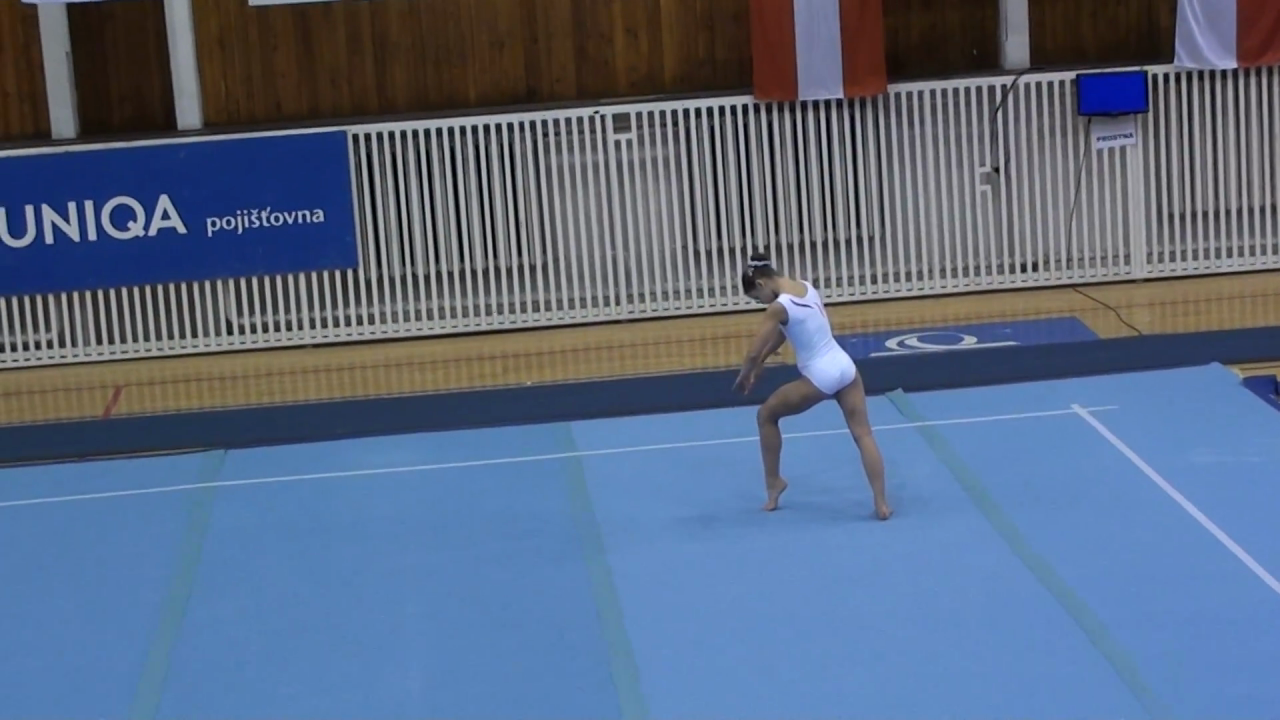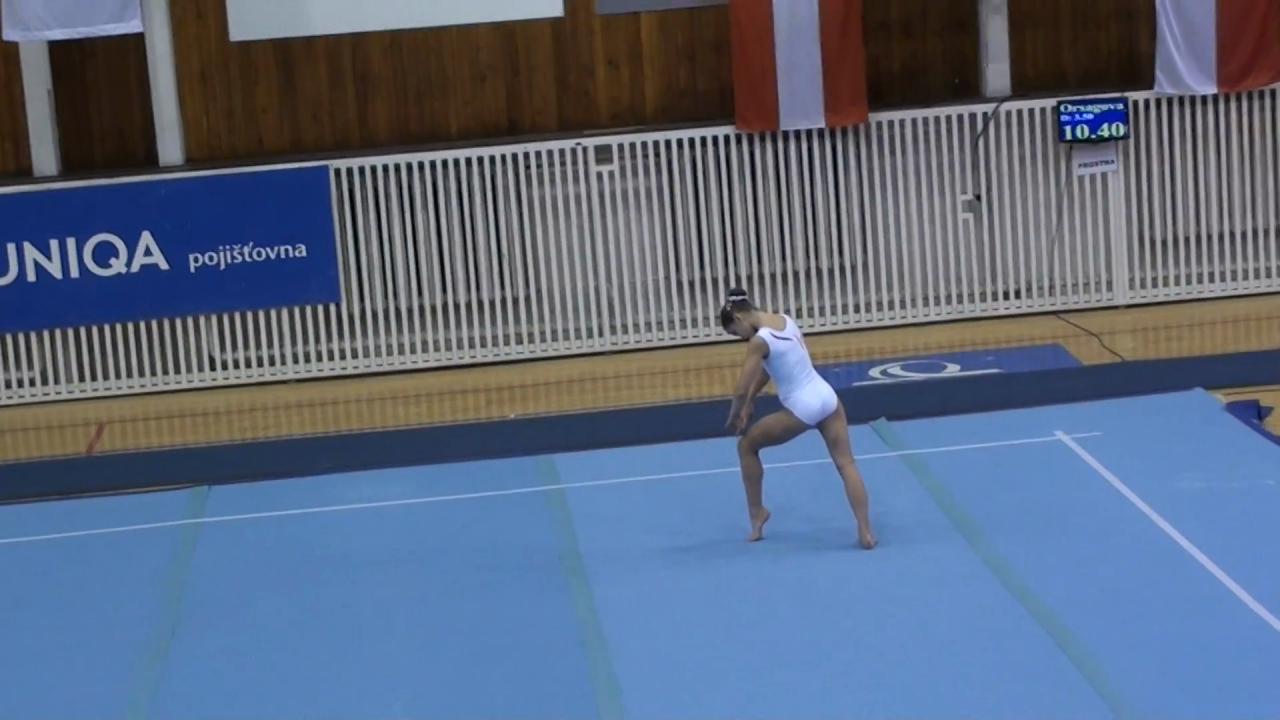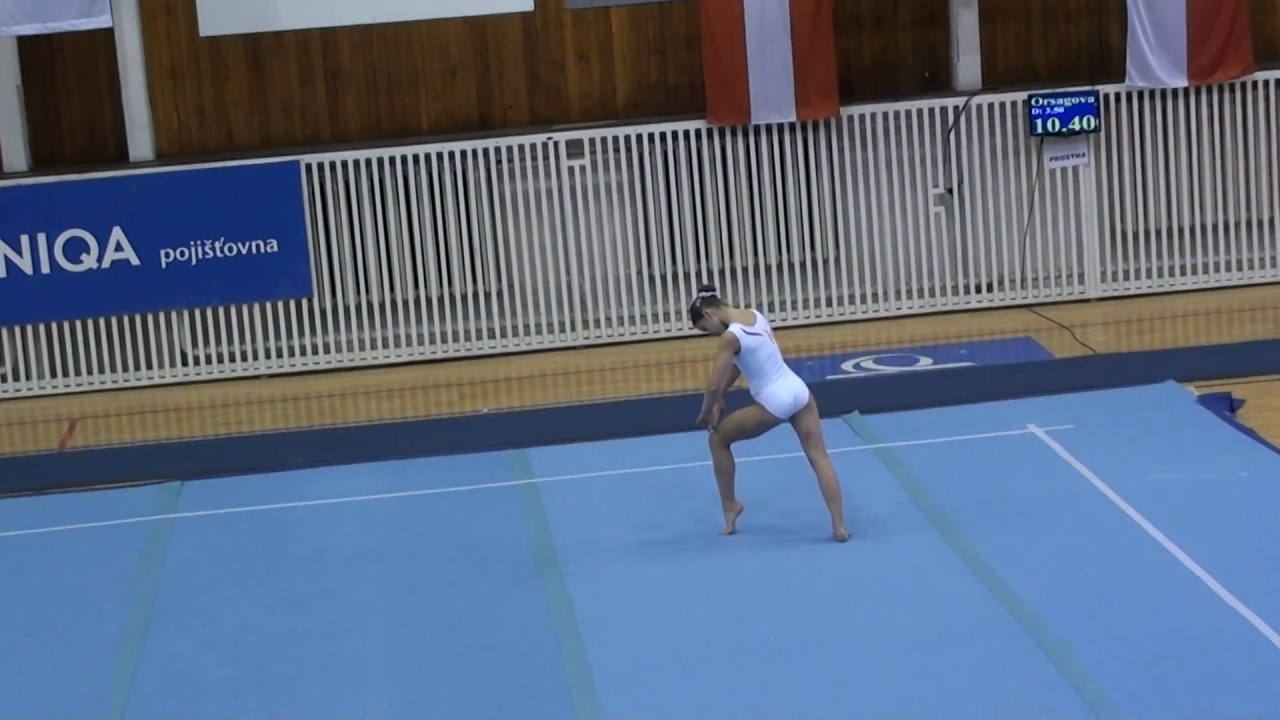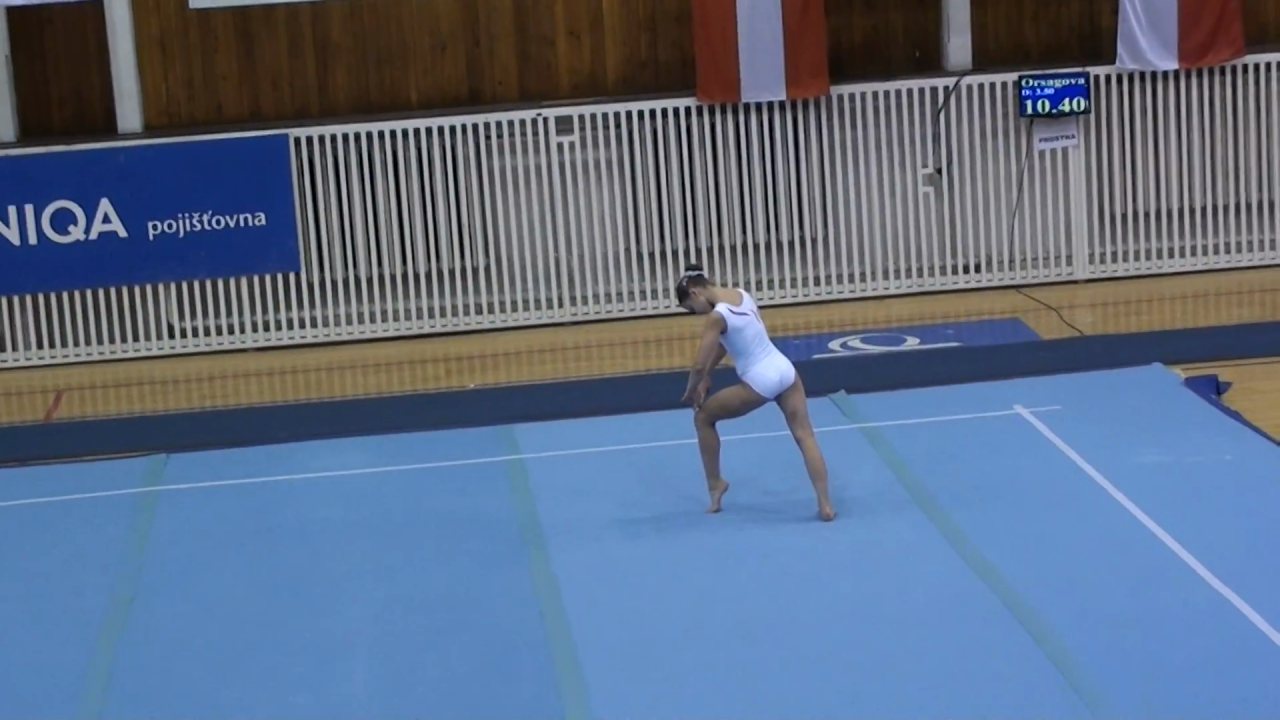
dt=0.4s
person 1, frame 1
left shoulder: (778, 307)
right shoulder: (807, 287)
left elbow: (754, 352)
left wrist: (744, 377)
right wrist: (760, 363)
left hip: (820, 378)
right hip: (845, 367)
left knee: (766, 415)
right knee: (864, 434)
left ankle: (773, 482)
right ankle: (881, 503)
person 1, frame 2
left shoulder: (759, 341)
right shoulder: (786, 320)
left elbow: (741, 390)
left wrist: (735, 417)
right wrist: (750, 402)
left hip: (802, 409)
right hip: (827, 398)
left knee: (746, 445)
right knee: (846, 464)
left ankle: (757, 512)
right ankle: (866, 532)
person 1, frame 3
left shoulder: (730, 337)
right shoulder: (756, 315)
left elbow: (714, 386)
left wrist: (706, 413)
right wrist: (720, 399)
left hip: (774, 403)
right hip: (799, 391)
left knee: (718, 439)
right knee: (819, 457)
left ankle: (730, 506)
right ankle: (839, 525)
person 1, frame 4
left shoulder: (717, 316)
right shoulder: (742, 295)
left elbow: (699, 365)
left wrist: (691, 391)
right wrist: (706, 377)
left hip: (760, 383)
right hip: (785, 371)
left knee: (703, 417)
right knee: (805, 436)
left ankle: (715, 483)
right ankle: (825, 504)
